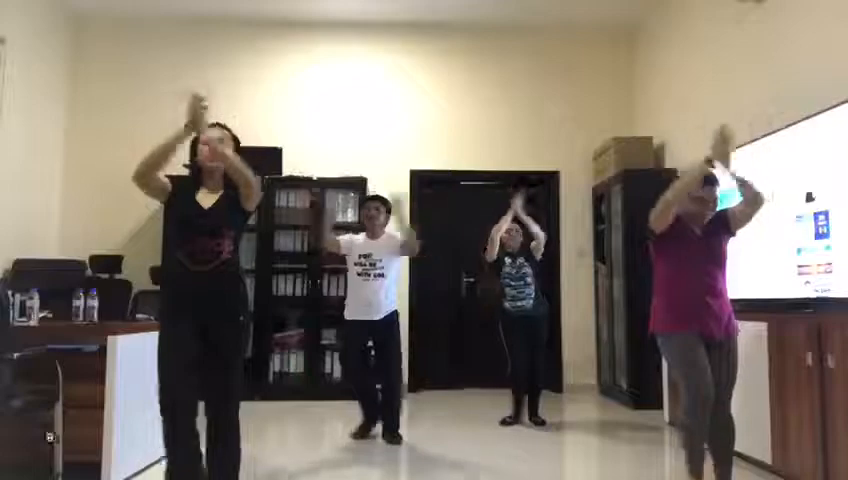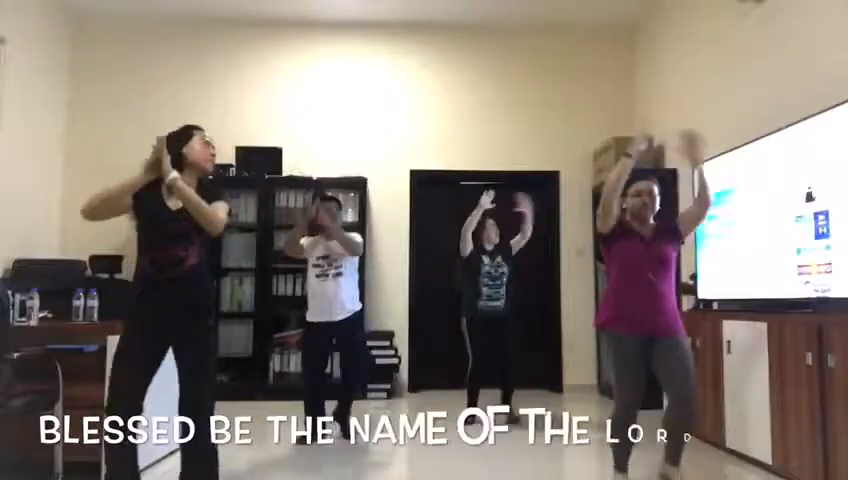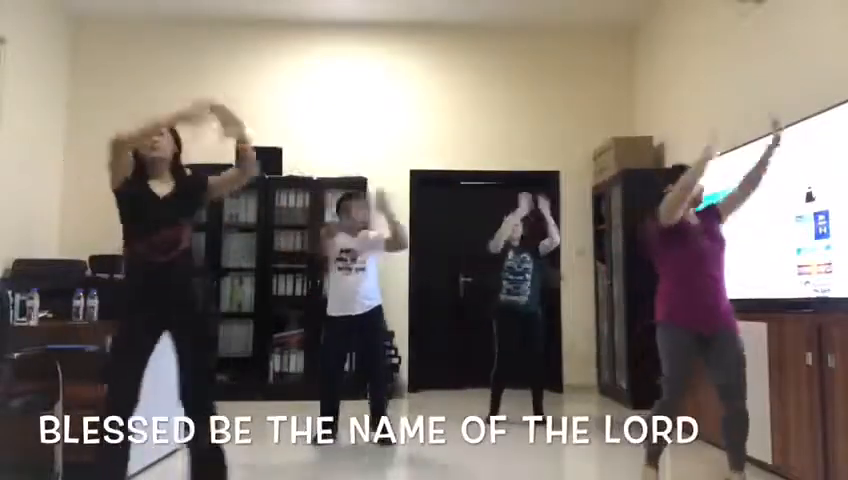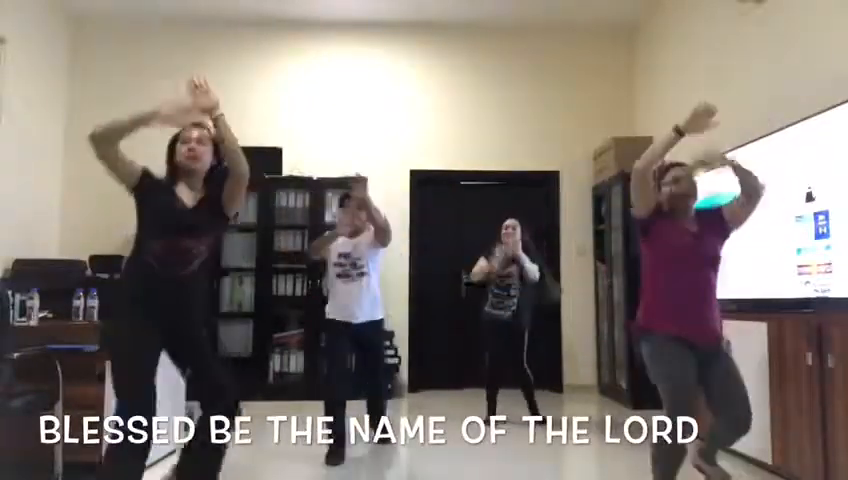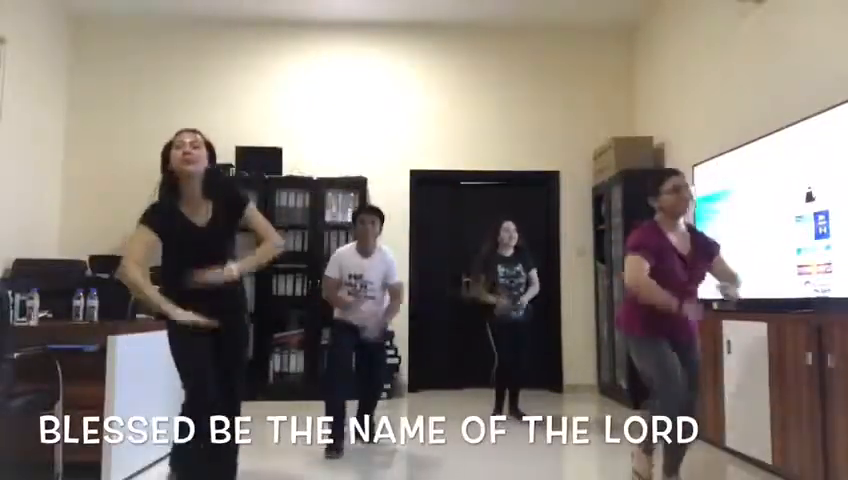
dt=1s
person 1, frame 1
left shoulder: (240, 199)
right shoulder: (176, 193)
left elbow: (251, 183)
right elbow: (141, 175)
left wrist: (223, 146)
right wrist: (186, 131)
left hip: (225, 311)
right hip: (179, 311)
left knee: (224, 408)
right knee: (176, 405)
person 1, frame 2
left shoulder: (211, 198)
right shoulder: (143, 194)
left elbow: (215, 226)
right elbow: (89, 211)
left wrist: (173, 178)
right wrist: (146, 175)
left hip: (195, 315)
right hip: (146, 313)
left knee: (197, 415)
right knee: (120, 410)
person 1, frame 3
left shoulder: (194, 187)
right shoulder: (128, 184)
left elbow: (247, 173)
right elbow: (119, 143)
left wrist: (240, 134)
right wrist: (181, 115)
left hip: (187, 301)
right hip: (141, 301)
left knee: (199, 398)
right knee: (119, 399)
person 1, frame 4
left shoulder: (221, 202)
right shoulder: (151, 189)
left elbow: (241, 171)
right elbow: (100, 141)
left wrist: (215, 116)
right wrist: (153, 115)
left hip: (186, 316)
right hip: (135, 314)
left knee: (223, 404)
right knee: (134, 419)
person 1, frame 5
left shoulder: (230, 200)
right shoulder: (160, 213)
left elbow: (274, 242)
right elbow: (129, 269)
left wrist: (235, 269)
right wrist: (171, 310)
left hip: (229, 312)
right hip: (186, 317)
left knee: (229, 401)
right knee: (202, 394)
person 2, frame 1
left shoulder: (720, 225)
right shoulder: (665, 227)
left elbow: (755, 202)
right elbow: (670, 200)
left wrist: (729, 167)
right wrist: (709, 159)
left hip: (721, 328)
right hip: (677, 328)
left knee: (721, 407)
right knee: (700, 395)
person 2, frame 2
left shoulder: (672, 232)
right shoulder: (614, 232)
left elbow: (703, 204)
right elbow: (608, 194)
left wrist: (697, 163)
right wrist: (631, 155)
left hip: (667, 330)
right hip: (623, 330)
left knee: (685, 398)
right knee: (627, 403)
person 2, frame 3
left shoulder: (709, 217)
right shoulder: (664, 222)
left elbow: (745, 188)
right elbow: (678, 195)
left wrist: (770, 150)
right wrist: (704, 158)
left hip: (720, 323)
right hip: (678, 324)
left knee: (736, 402)
right knee: (673, 398)
person 2, frame 4
left shoulder: (714, 223)
right shoulder: (652, 223)
left elbow: (755, 192)
right elbow: (640, 171)
left wrist: (729, 163)
right wrist: (682, 131)
left hip: (708, 337)
right hip: (664, 335)
left knee: (738, 417)
right knee: (680, 422)
person 2, frame 5
left shoulder: (701, 242)
right shoulder: (644, 238)
left elbow: (733, 280)
right elbow: (634, 281)
left wrist: (730, 289)
right wrist: (679, 305)
left hip: (681, 332)
right hip: (644, 331)
left knee: (687, 406)
right knee: (671, 390)
right ankle: (643, 451)
person 3, frame 1
left shoulder: (394, 242)
right shoulder: (352, 242)
left elbow: (414, 248)
right elbow: (328, 243)
left wrist: (403, 220)
right wrist: (328, 218)
left hip: (385, 317)
right hip: (355, 318)
left knee: (391, 373)
right knee: (354, 370)
left ankle: (391, 427)
right ankle: (371, 416)
person 3, frame 2
left shoulder: (351, 237)
right shoulder: (310, 244)
left elbow: (356, 249)
right elbow: (289, 249)
left wrist: (330, 225)
right wrist: (303, 222)
left hip: (349, 317)
right hip: (317, 320)
left knee: (355, 370)
right knee: (313, 375)
left ankle: (342, 413)
right ankle: (314, 427)
person 3, frame 3
left shoulder: (375, 238)
right shoulder: (334, 240)
left elbow: (402, 243)
right elbow: (324, 236)
left wrist: (387, 213)
right wrist: (348, 222)
left hip: (369, 313)
right hip: (337, 315)
left knee: (376, 372)
right knee: (329, 373)
left ankle: (380, 426)
right ankle: (329, 427)
person 3, frame 4
left shoulder: (373, 239)
right shoulder: (332, 241)
left elbow: (386, 232)
right elbow: (313, 253)
left wrist: (365, 199)
right wrist: (335, 232)
left hip: (371, 321)
right hip: (338, 321)
left knee: (377, 379)
right knee: (336, 382)
left ankle: (378, 426)
right ankle: (337, 443)
person 3, frame 5
left shoulder: (387, 258)
right shoulder: (341, 255)
left elbow: (397, 297)
right elbow: (328, 290)
left wrist: (380, 324)
right wrist: (345, 304)
left hip: (375, 326)
right hip: (344, 322)
left knee: (374, 380)
right knee: (337, 376)
left ankle: (365, 426)
right ankle: (335, 435)
person 4, frame 1
left shoulder: (531, 254)
right shoulder: (496, 256)
left elbow: (541, 237)
right elbow: (493, 236)
left wrist: (522, 214)
right wrist: (511, 212)
left hip: (536, 317)
right hip: (511, 319)
left knee: (537, 365)
right knee: (517, 364)
left ankle: (534, 412)
right ankle: (516, 412)
person 4, frame 2
left shoulder: (506, 251)
right shoulder: (471, 252)
left elbow: (526, 234)
right elbow: (466, 231)
left wrist: (527, 212)
right wrist: (481, 207)
left hip: (501, 317)
right hip: (475, 317)
left knee: (507, 361)
right knee: (477, 362)
left ankle: (507, 408)
right ankle: (471, 410)
person 4, frame 3
left shoulder: (533, 249)
right shoulder: (501, 248)
left elbow: (555, 241)
right elbow: (497, 240)
left wrist: (546, 213)
right wrist: (520, 211)
left hip: (531, 314)
right hip: (506, 312)
left knee: (537, 360)
right knee: (503, 360)
left ankle: (538, 411)
right ankle: (494, 410)
person 4, frame 4
left shoulder: (527, 256)
right shoulder: (491, 255)
left elbow: (535, 276)
right elbow: (475, 275)
left wrist: (519, 254)
right wrist: (493, 264)
left hip: (517, 321)
right hip: (492, 320)
left knee: (520, 363)
right knee: (494, 364)
left ankle: (534, 410)
right ankle: (491, 412)
person 4, frame 5
left shoulder: (524, 257)
right shoulder: (488, 259)
left elbow: (536, 285)
right elbow: (479, 291)
left wrist: (526, 297)
right wrist: (495, 300)
left hip: (522, 319)
right hip: (498, 319)
left knee: (520, 361)
right knee: (503, 359)
left ankle: (514, 405)
right ankle: (498, 408)
